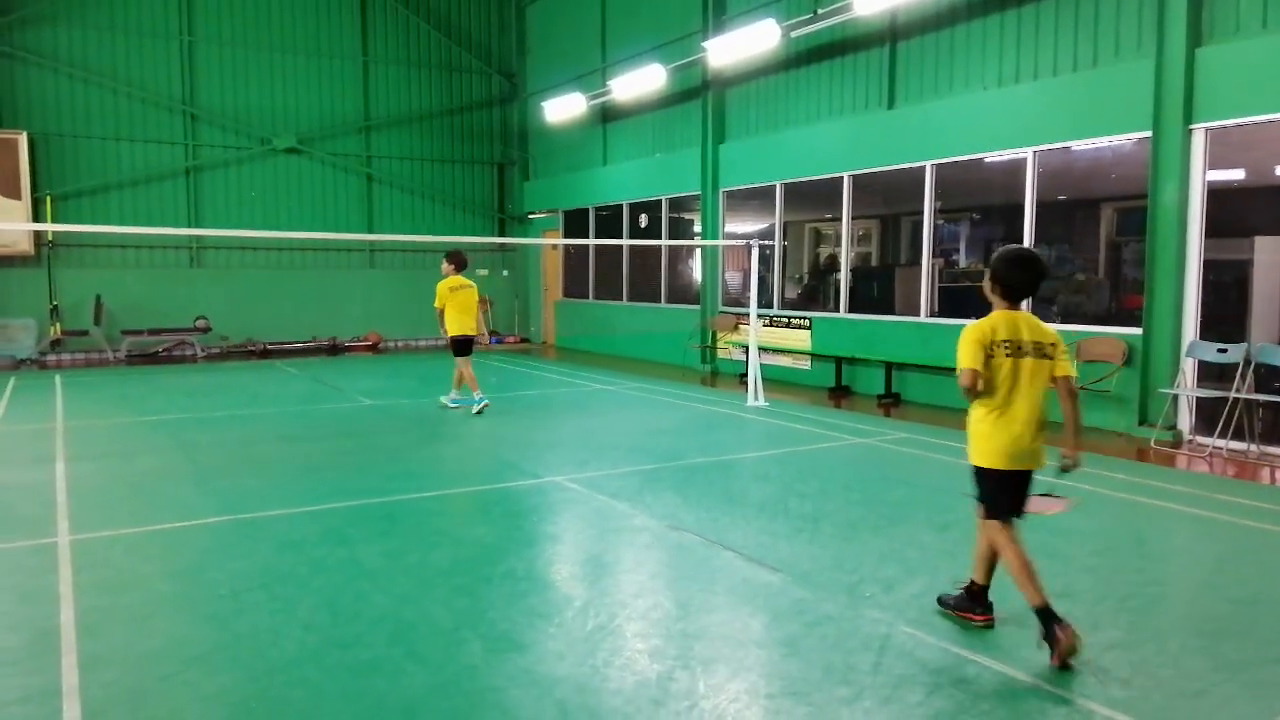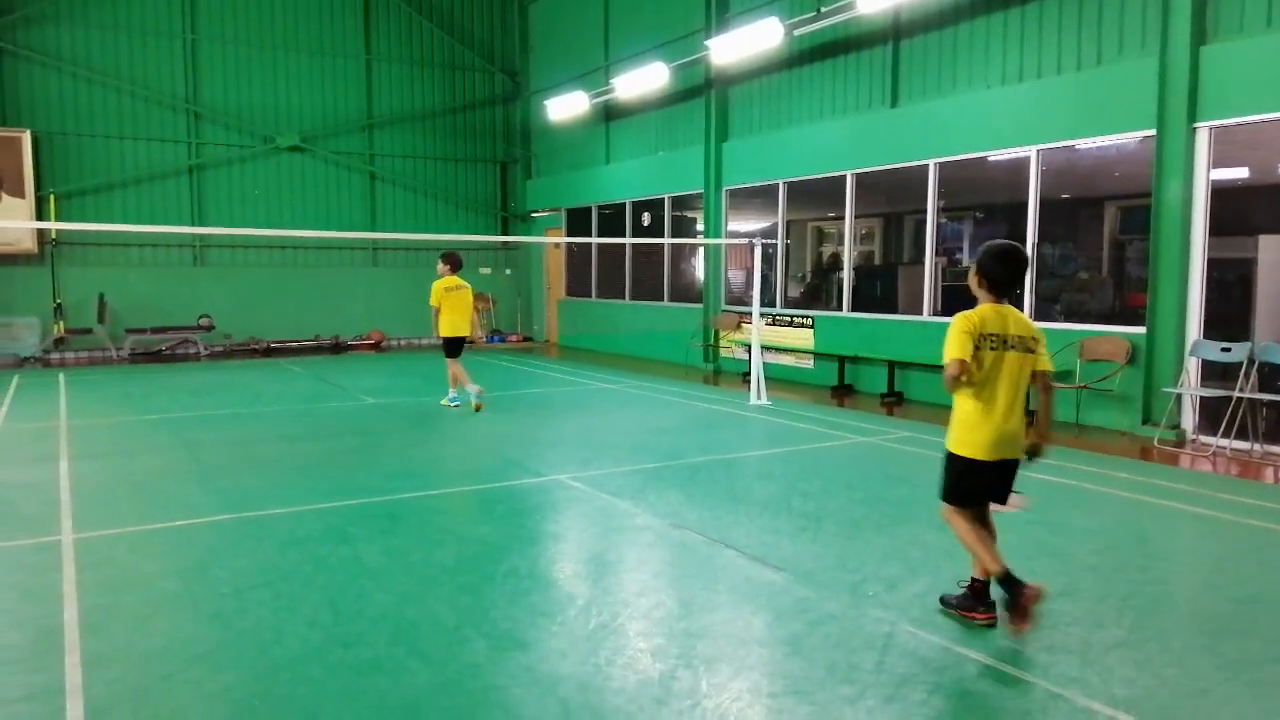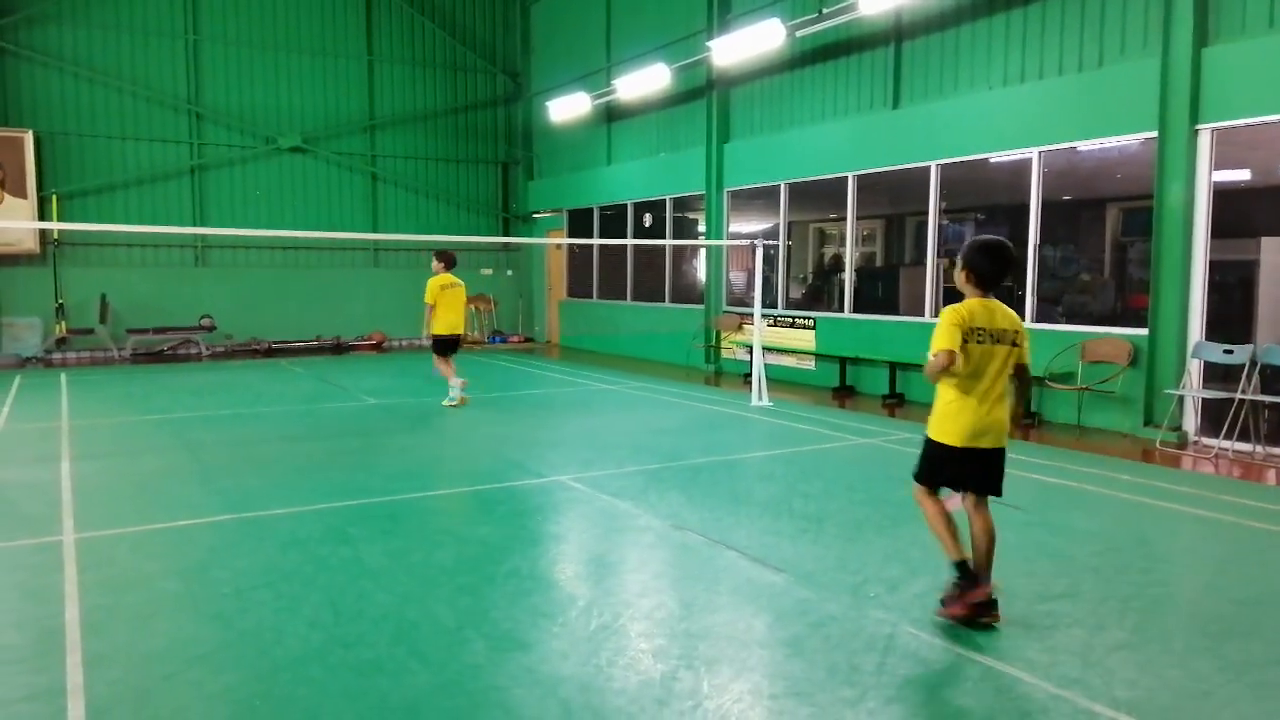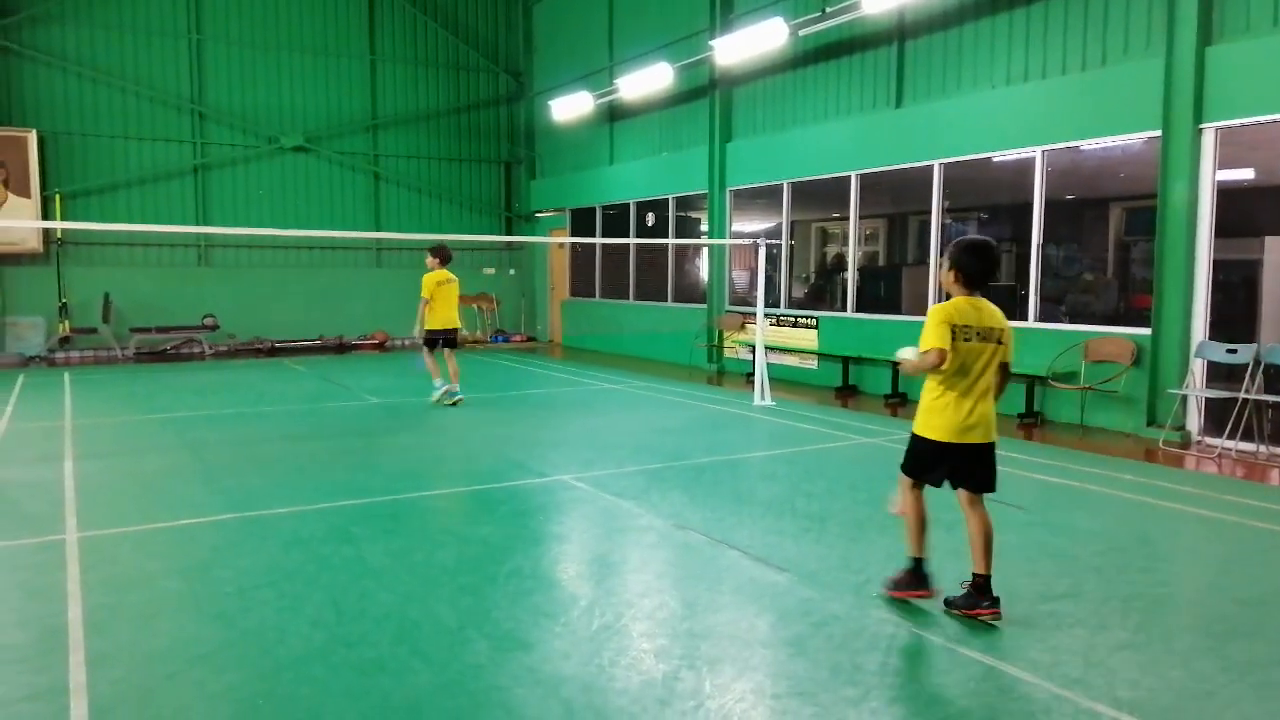
dt=0.1s
person 1, frame 1
left shoulder: (979, 331)
right shoulder: (1047, 335)
left elbow: (969, 382)
right elbow: (1069, 392)
left wrist: (972, 393)
right wrist: (1072, 445)
left hip: (993, 448)
right hip: (1028, 447)
left knee: (1003, 532)
right knee: (994, 518)
left ankle: (1053, 624)
right ankle: (976, 597)
person 1, frame 2
left shoulder: (967, 322)
right shoulder: (1028, 329)
left elbow: (956, 372)
right elbow: (1044, 386)
left wrist: (951, 382)
right wrist: (1039, 432)
left hip: (972, 438)
right hip: (1009, 439)
left knee: (955, 512)
right knee: (978, 510)
left ankle: (1014, 588)
right ankle: (978, 597)
person 1, frame 3
left shoulder: (955, 315)
right shoulder: (1012, 321)
left elbow: (944, 362)
right elbow: (1023, 379)
left wrist: (930, 370)
right wrist: (1007, 415)
left hip: (952, 428)
right hip: (993, 432)
left knee: (925, 494)
right knee: (977, 504)
left ankle: (967, 575)
right ankle: (980, 594)
person 1, frame 4
left shoulder: (943, 313)
right shoulder: (998, 319)
left elbow: (935, 360)
right elbow: (1003, 375)
left wrist: (908, 366)
left hip: (938, 425)
right hip: (980, 428)
left knee: (911, 486)
right knee: (972, 502)
left ankle: (917, 574)
right ankle: (981, 593)
